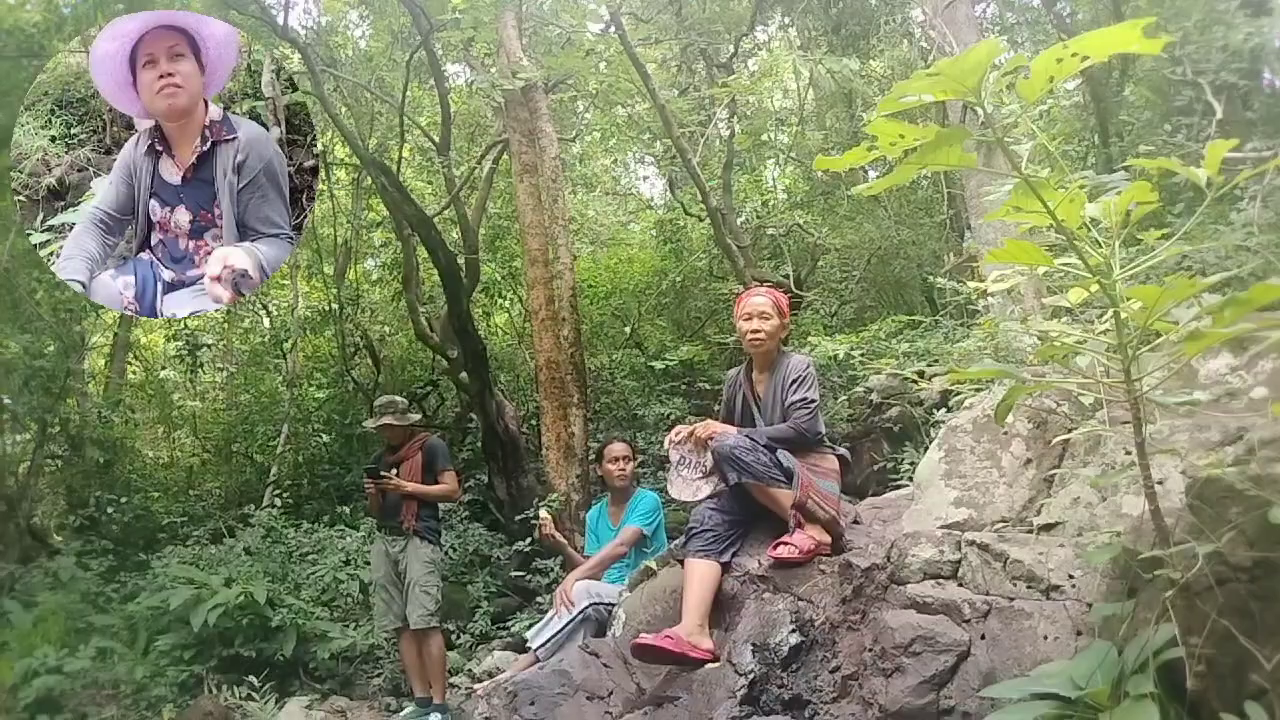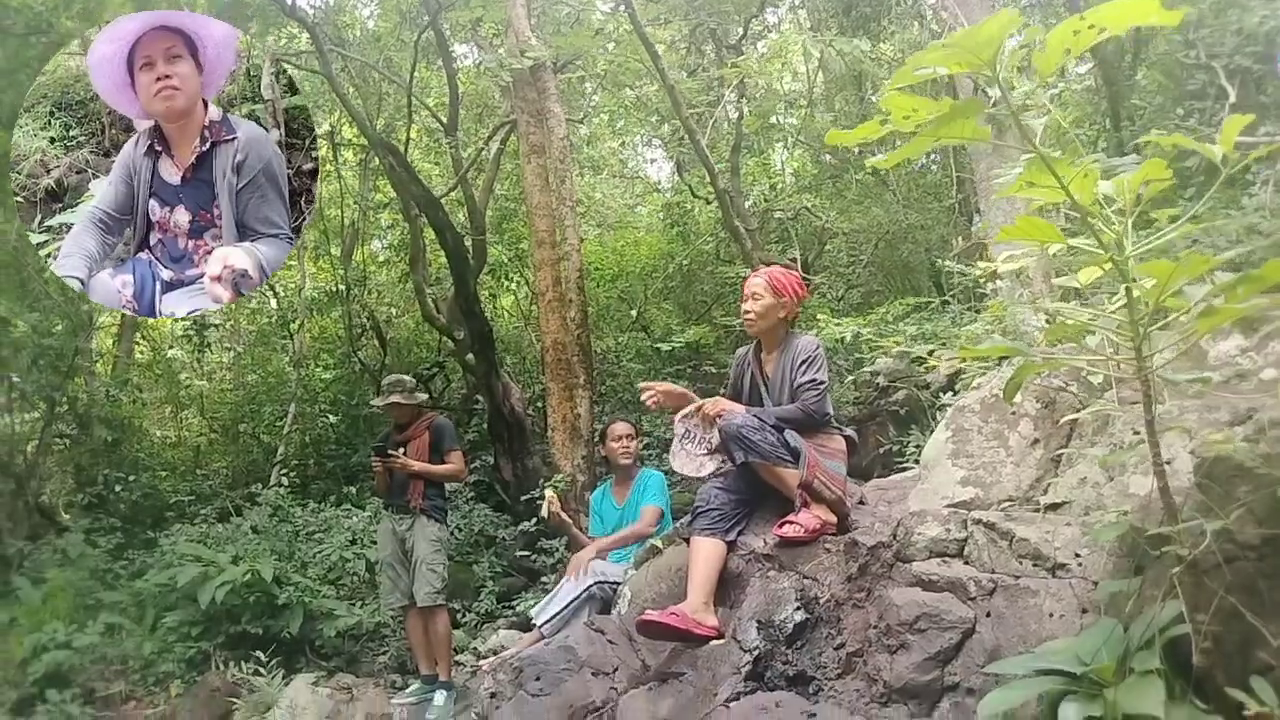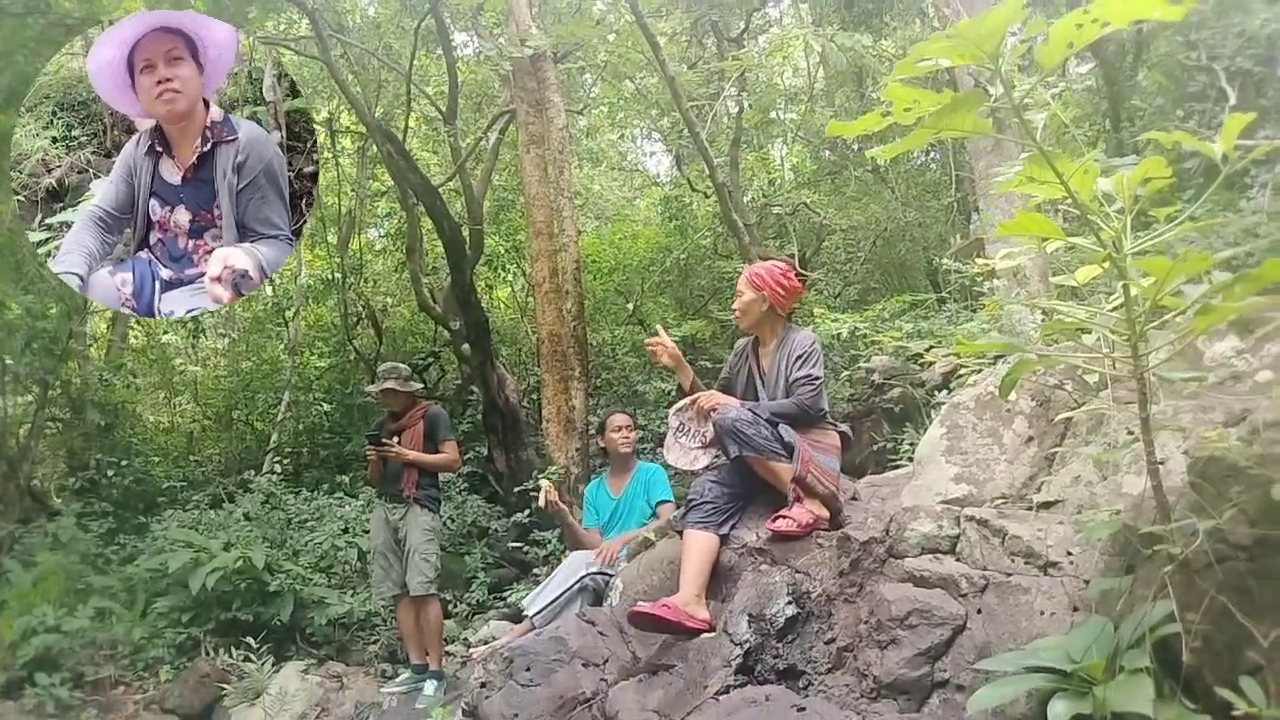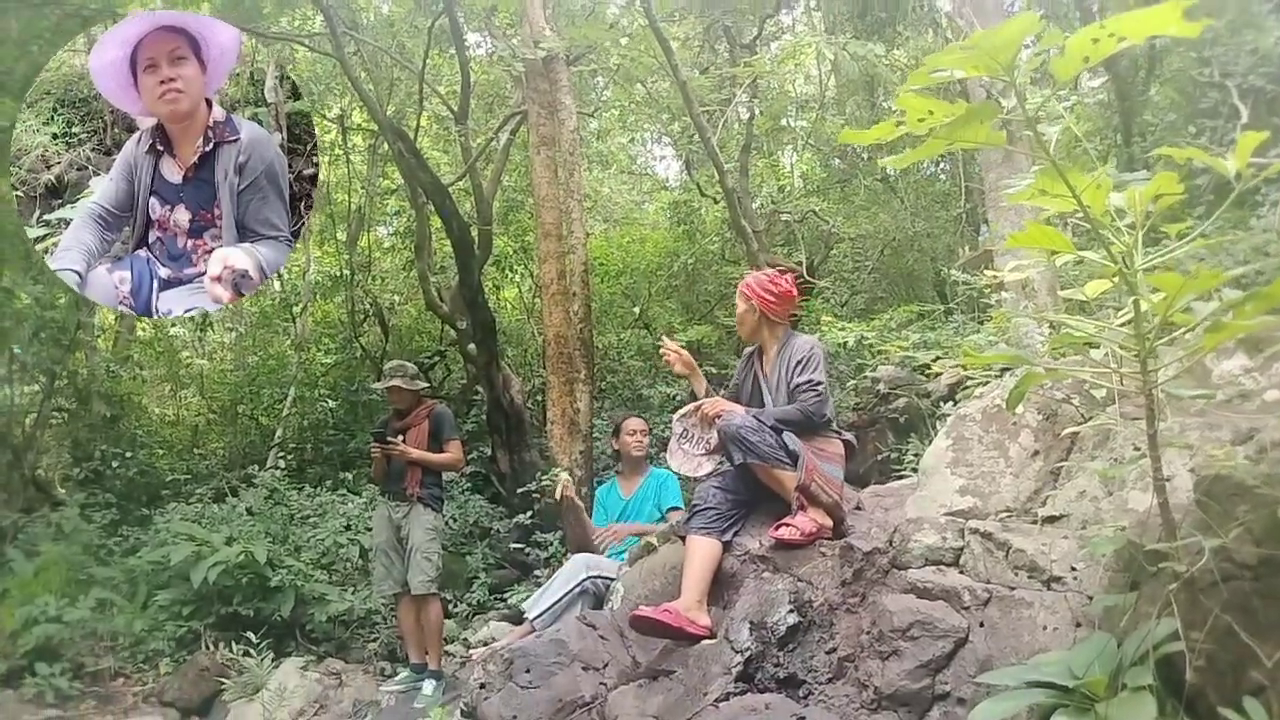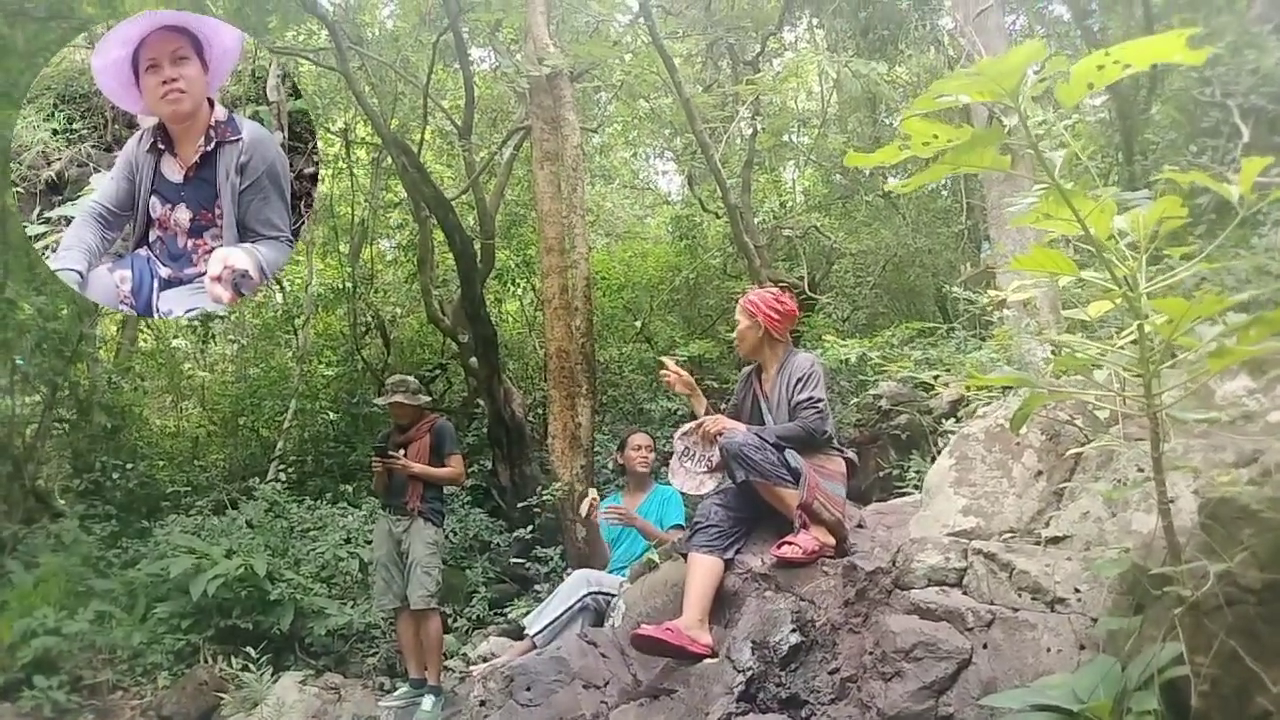
dt=0.4s
person 1, frame 1
left shoulder: (798, 367)
right shoulder: (735, 380)
left elbow: (803, 430)
right elbow: (723, 433)
left wrist: (734, 433)
right wrist: (695, 432)
left hip: (807, 475)
right hip: (760, 485)
left knee: (730, 447)
right knee: (706, 518)
left ankle: (811, 528)
right ankle: (693, 633)
person 1, frame 2
left shoulder: (806, 348)
right shoulder: (744, 358)
left elbow: (812, 410)
right elbow: (724, 414)
left wrist: (743, 412)
right wrist: (685, 399)
left hip: (815, 455)
right hip: (767, 464)
left knee: (739, 427)
right knee: (714, 496)
left ankle: (817, 507)
right ankle: (699, 610)
person 1, frame 3
left shoulder: (802, 343)
right shoulder: (742, 351)
left elbow: (807, 406)
right elbow: (714, 402)
left wrist: (738, 406)
right wrist: (680, 367)
left hip: (808, 449)
right hip: (762, 458)
left knee: (731, 420)
right knee: (707, 490)
left ankle: (810, 502)
right ankle: (690, 603)
person 1, frame 4
left shoulder: (805, 348)
right shoulder: (749, 359)
left elbow: (811, 412)
right elbow: (722, 410)
left wrist: (742, 412)
right wrist: (693, 374)
left hip: (813, 457)
right hip: (765, 466)
left knee: (737, 426)
right knee: (711, 495)
left ankle: (813, 511)
right ankle: (691, 607)
person 1, frame 5
left shoulder: (804, 365)
right shoulder: (749, 378)
left elbow: (812, 428)
right elbow: (722, 428)
left wrist: (744, 430)
right wrist: (694, 394)
left hip: (814, 474)
right hip: (767, 483)
left knee: (738, 443)
right knee: (713, 512)
left ankle: (816, 529)
right ankle: (693, 626)
person 2, frame 1
left shoulder: (431, 447)
right shoulder: (379, 459)
left elbow: (452, 491)
left wrist: (406, 487)
right wrist: (373, 495)
left hip: (418, 540)
right hip: (385, 542)
left knee: (425, 622)
right knee: (401, 624)
person 2, frame 2
left shoulder: (438, 426)
right shoulder: (386, 438)
left elbow: (459, 470)
left wrist: (413, 466)
right wrist: (380, 474)
left hip: (425, 518)
right hip: (391, 520)
left knee: (431, 600)
right knee: (407, 602)
left ankle: (445, 684)
right ankle: (426, 678)
person 2, frame 3
left shoulder: (433, 416)
right shoulder: (380, 427)
left elbow: (453, 460)
left wrist: (407, 455)
right wrist: (374, 463)
left hip: (418, 508)
right hip: (384, 509)
left knee: (423, 589)
right knee: (399, 591)
left ankle: (436, 674)
right ankle: (417, 668)
person 2, frame 4
left shoulder: (438, 415)
right shoulder: (385, 424)
left elbow: (457, 460)
left wrist: (411, 453)
right wrist: (378, 460)
left hip: (421, 506)
right hip: (387, 507)
left knee: (424, 588)
right knee: (400, 590)
left ankle: (435, 673)
right ankle: (416, 667)
person 2, frame 5
left shoulder: (439, 429)
right shoulder: (386, 438)
left elbow: (458, 475)
left wrist: (413, 468)
right wrist: (379, 474)
left hip: (422, 520)
right hip: (388, 521)
left knee: (424, 603)
right knee: (400, 604)
left ankle: (434, 689)
right ankle: (415, 682)
person 3, frame 1
left shoulder: (249, 144)
right shoulder: (139, 150)
left elbow: (278, 242)
right elbow: (100, 224)
left wrist: (247, 259)
right wrist: (66, 284)
left hip: (214, 291)
right hip: (149, 279)
person 3, frame 2
left shoulder: (248, 144)
right shoulder: (138, 150)
left elbow: (277, 242)
right elbow: (99, 223)
left wrist: (247, 261)
right wrist: (65, 282)
left hip: (212, 290)
right hip: (148, 278)
person 3, frame 3
left shoulder: (249, 144)
right shoulder: (139, 150)
left elbow: (278, 243)
right elbow: (99, 222)
left wrist: (248, 259)
right wrist: (64, 279)
left hip: (213, 289)
right hip: (147, 278)
person 3, frame 4
left shoulder: (250, 145)
right shoulder: (140, 148)
left elbow: (276, 244)
right elbow: (98, 219)
left wrist: (247, 261)
right wrist: (62, 276)
left hip: (210, 288)
right hip: (145, 276)
person 3, frame 5
left shoulder: (252, 145)
right shoulder: (141, 147)
left elbow: (278, 244)
right elbow: (98, 218)
left wrist: (247, 261)
right wrist: (63, 277)
left hip: (211, 288)
right hip: (145, 275)
person 4, frame 1
left shoulder: (647, 501)
right shoulder: (595, 515)
left elbow: (621, 547)
right elbow: (595, 573)
left wrist: (573, 577)
right wrist: (564, 548)
right hip: (606, 598)
left knee: (582, 591)
right knee: (582, 607)
left ankle: (519, 668)
person 4, frame 2
left shoulder: (652, 480)
right shoulder: (599, 497)
left elbow: (646, 527)
right elbow: (600, 553)
left wrist: (598, 546)
right wrist: (570, 529)
right hip: (612, 577)
left knee: (587, 574)
left ankle: (527, 644)
person 4, frame 3
left shoulder: (652, 474)
right shoulder: (594, 490)
left elbow: (669, 524)
right elbow: (593, 546)
left wrist: (623, 539)
right wrist: (566, 518)
right hip: (604, 572)
left knee: (581, 561)
right knee: (581, 584)
left ankle: (517, 635)
person 4, frame 4
left shoulder: (664, 479)
right shoulder: (604, 492)
right elbow: (600, 548)
left wrist: (631, 528)
right wrist: (579, 513)
right hip: (608, 573)
left knee: (582, 563)
right knee: (583, 587)
left ankle: (518, 636)
person 4, frame 5
left shoulder: (667, 496)
right shoulder: (608, 503)
right elbow: (602, 563)
left wrist: (638, 522)
right wrist: (593, 526)
right hip: (609, 588)
left knee: (584, 579)
right knee: (583, 605)
left ankle: (519, 652)
